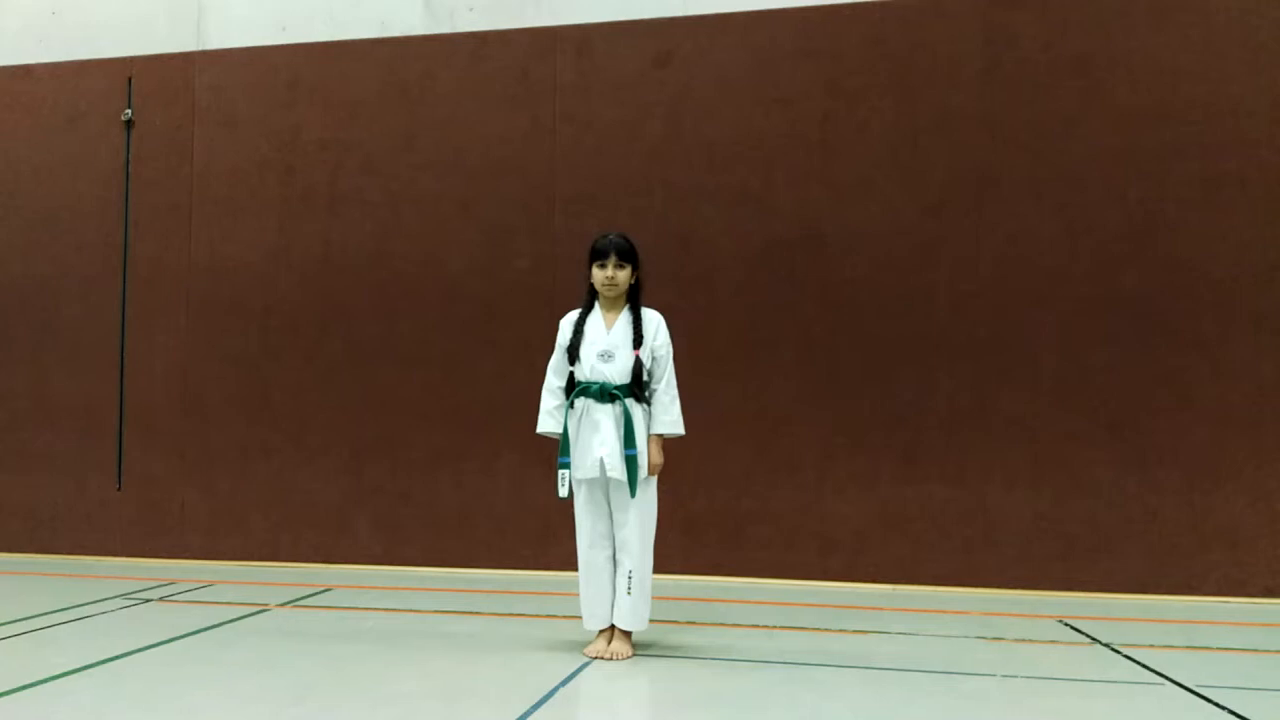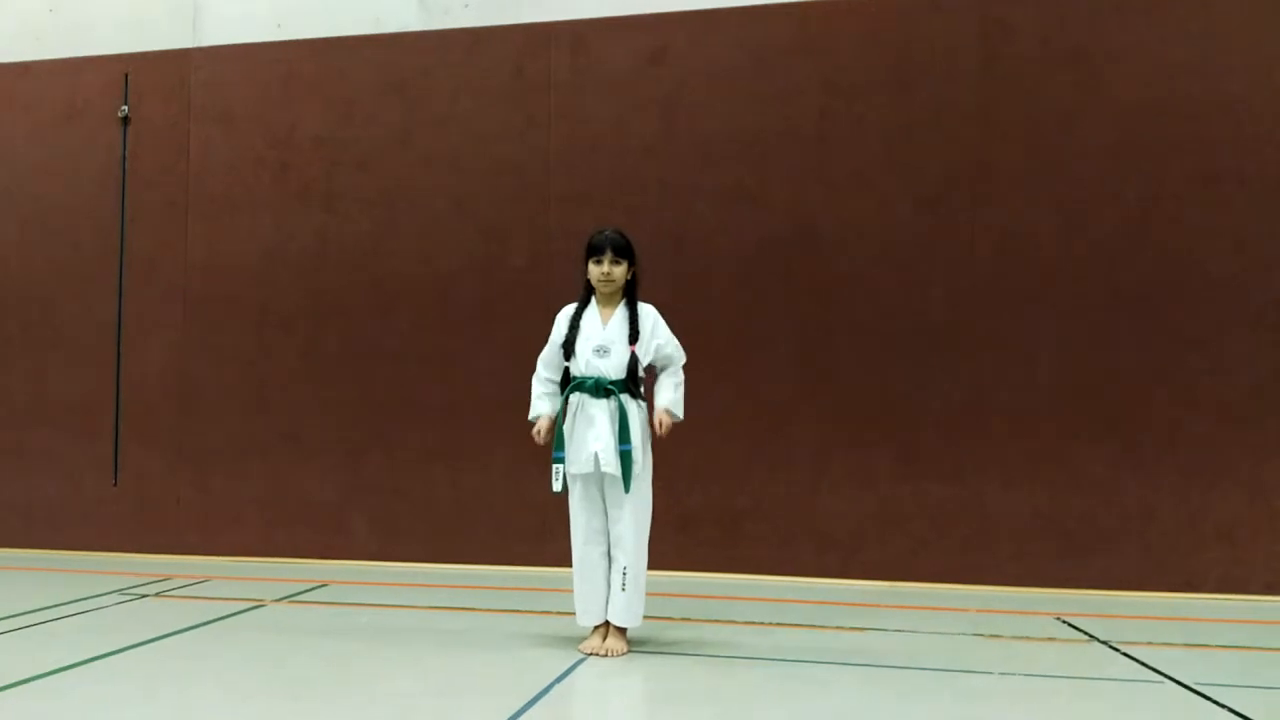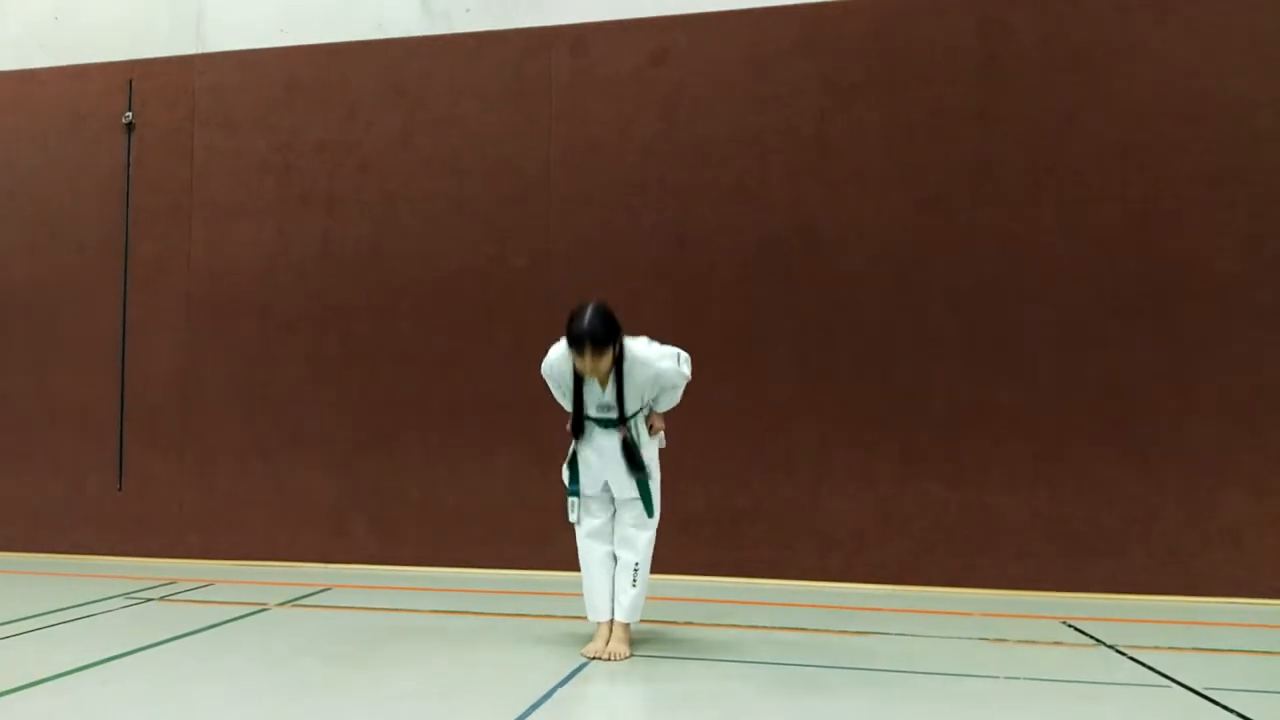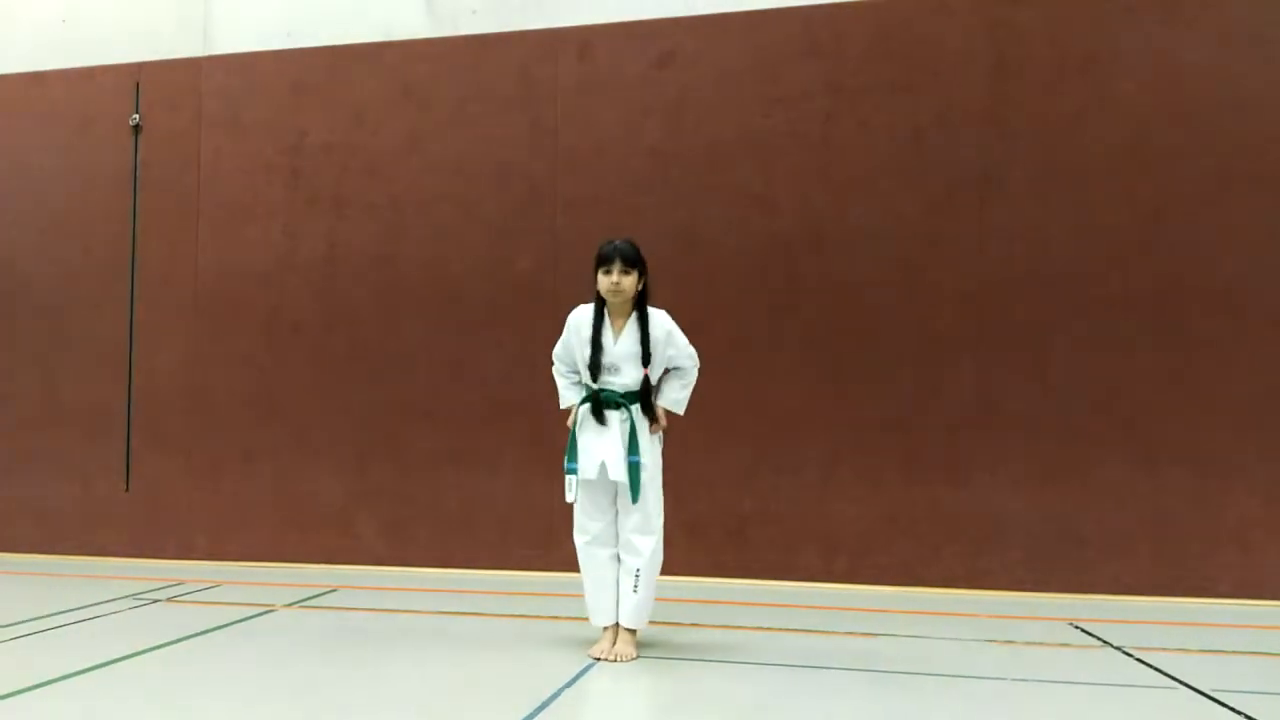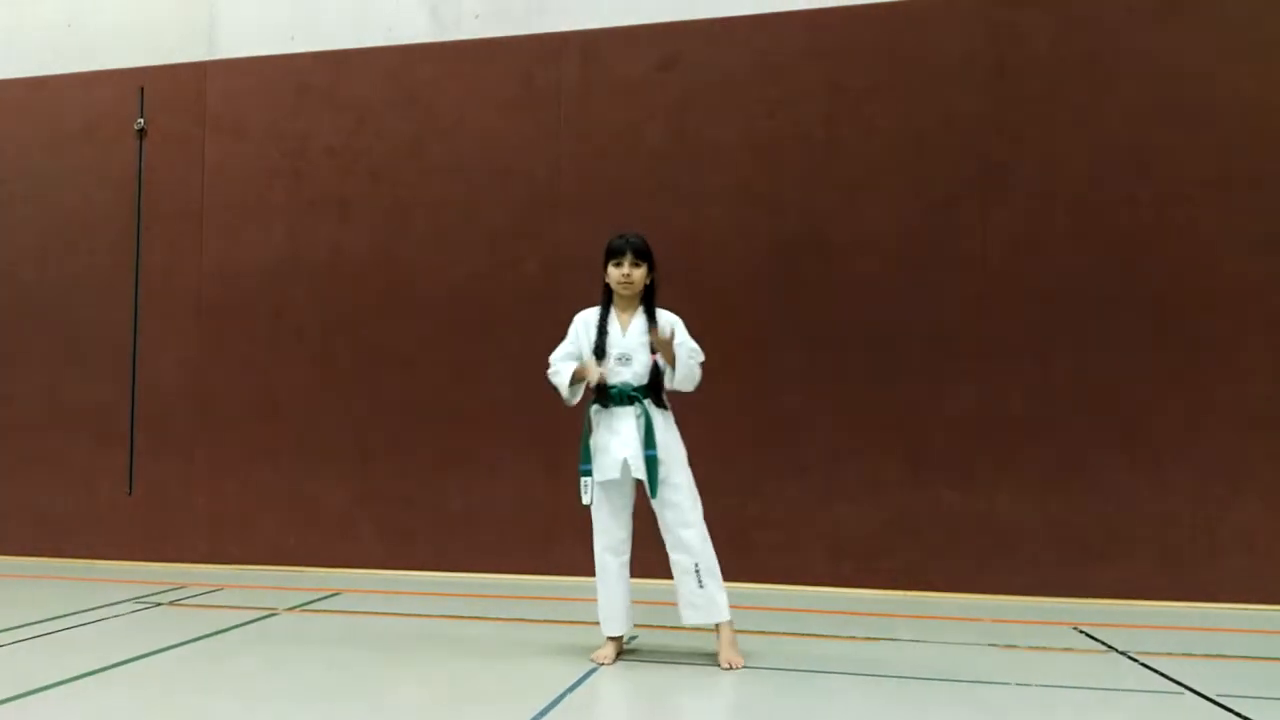
dt=1s
person 1, frame 1
left shoulder: (651, 323)
right shoulder: (572, 323)
left elbow: (662, 385)
right elbow: (556, 383)
left wrist: (656, 441)
right wrist: (560, 440)
left hip: (631, 435)
right hip: (586, 436)
left knee: (632, 534)
right knee: (592, 535)
left ankle: (623, 629)
right ankle: (602, 626)
person 1, frame 2
left shoulder: (646, 317)
right shoulder: (569, 317)
left elbow: (673, 365)
right elbow: (547, 371)
left wrist: (665, 407)
right wrist: (544, 414)
left hip: (626, 428)
right hip: (580, 429)
left knee: (626, 529)
right knee: (587, 530)
left ankle: (619, 625)
right ankle: (596, 623)
person 1, frame 3
left shoulder: (647, 359)
right shoulder: (559, 358)
left elbow: (681, 367)
left wrist: (657, 411)
right wrist: (576, 414)
left hip: (634, 444)
right hip: (591, 444)
left knee: (634, 532)
right knee: (593, 530)
left ankle: (622, 627)
right ankle: (602, 625)
person 1, frame 4
left shoulder: (658, 323)
right shoulder: (579, 319)
left elbow: (686, 365)
right elbow: (563, 364)
left wrist: (663, 406)
right wrist: (573, 404)
left hip: (636, 434)
right hip: (591, 430)
left knee: (639, 534)
right knee: (592, 533)
left ankle: (628, 629)
right ankle: (607, 627)
person 1, frame 5
left shoulder: (666, 322)
right shoulder: (586, 321)
left elbow: (691, 373)
right elbow: (557, 367)
left wrist: (670, 357)
right wrist: (580, 370)
left hip: (655, 431)
right hip: (607, 431)
left knee: (686, 528)
right knee: (609, 537)
left ankle: (723, 629)
right ankle: (614, 634)
